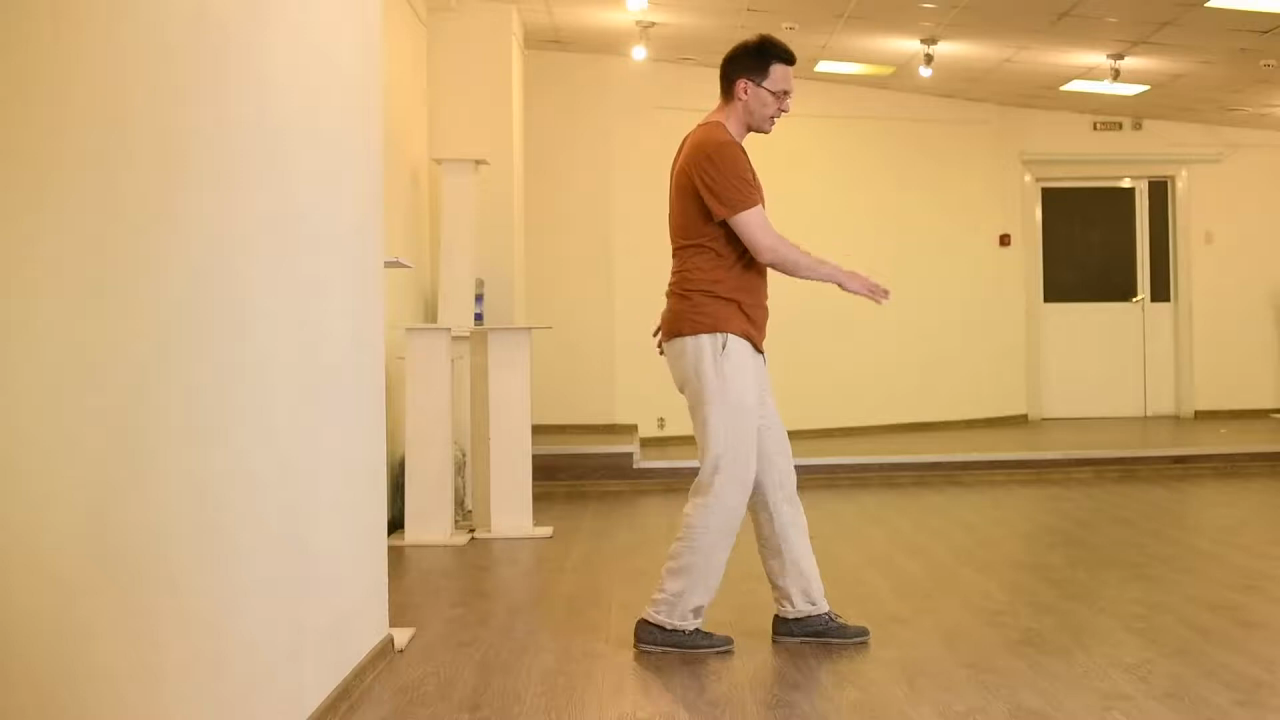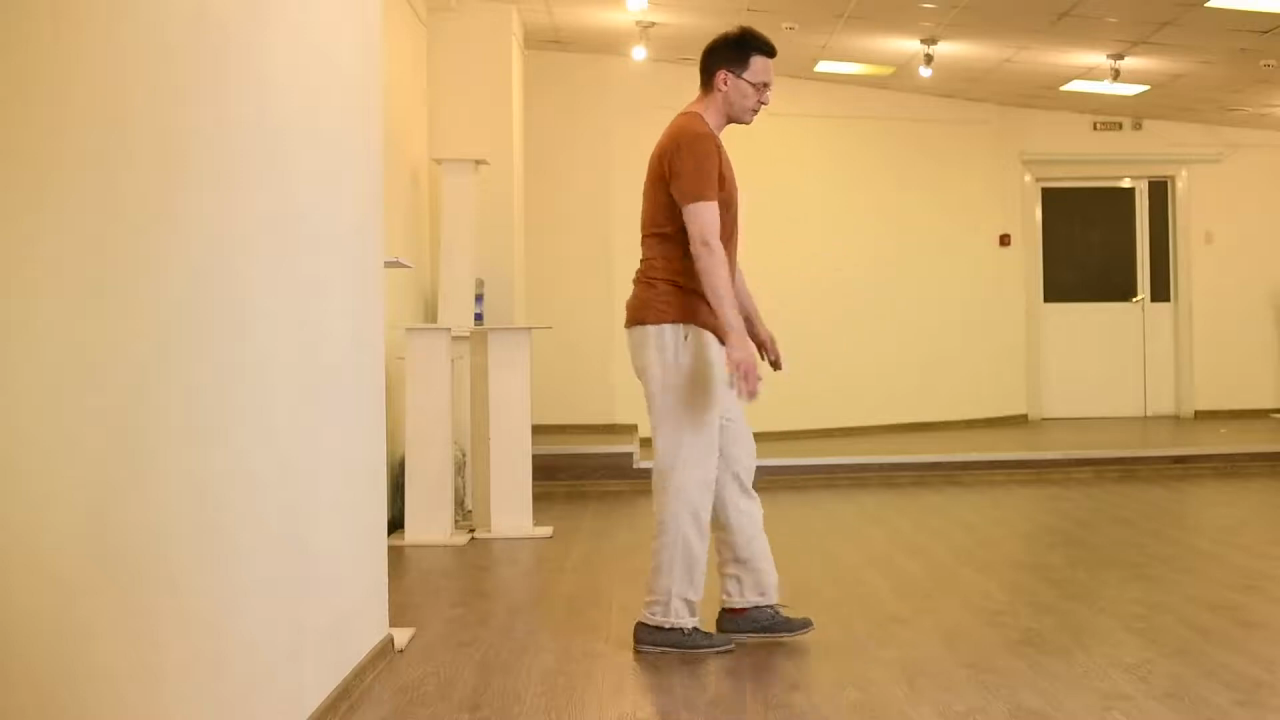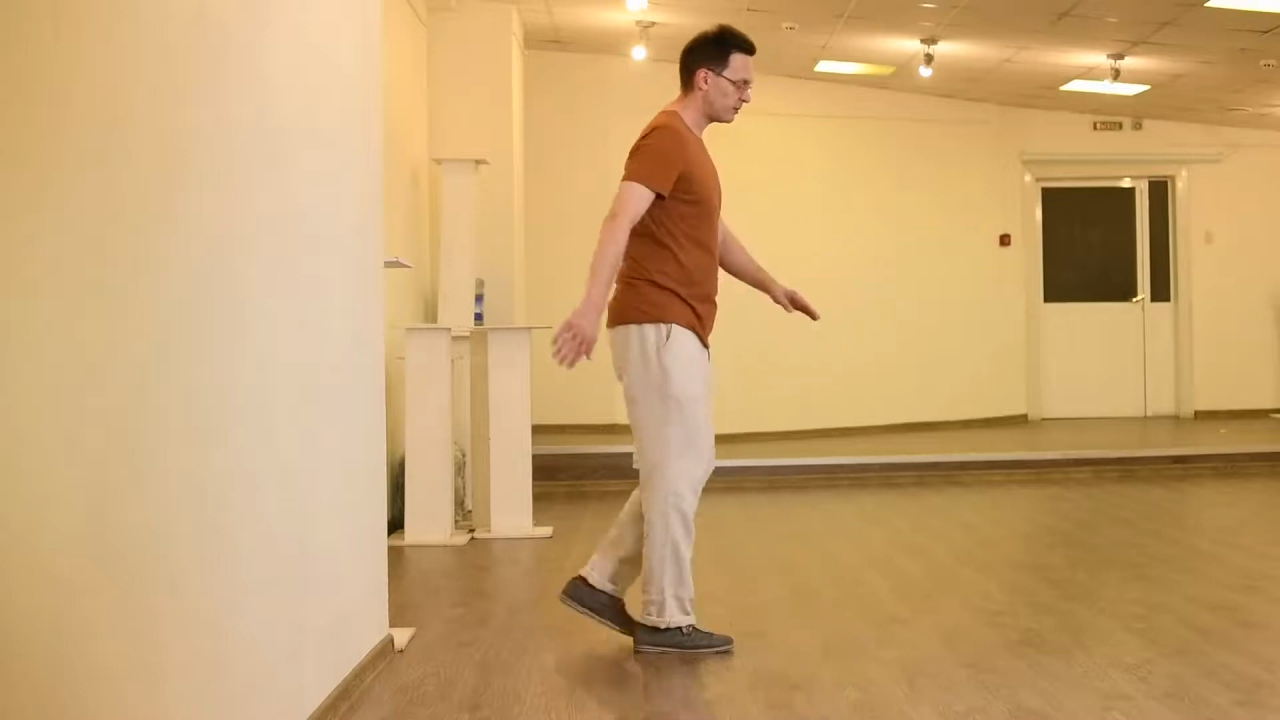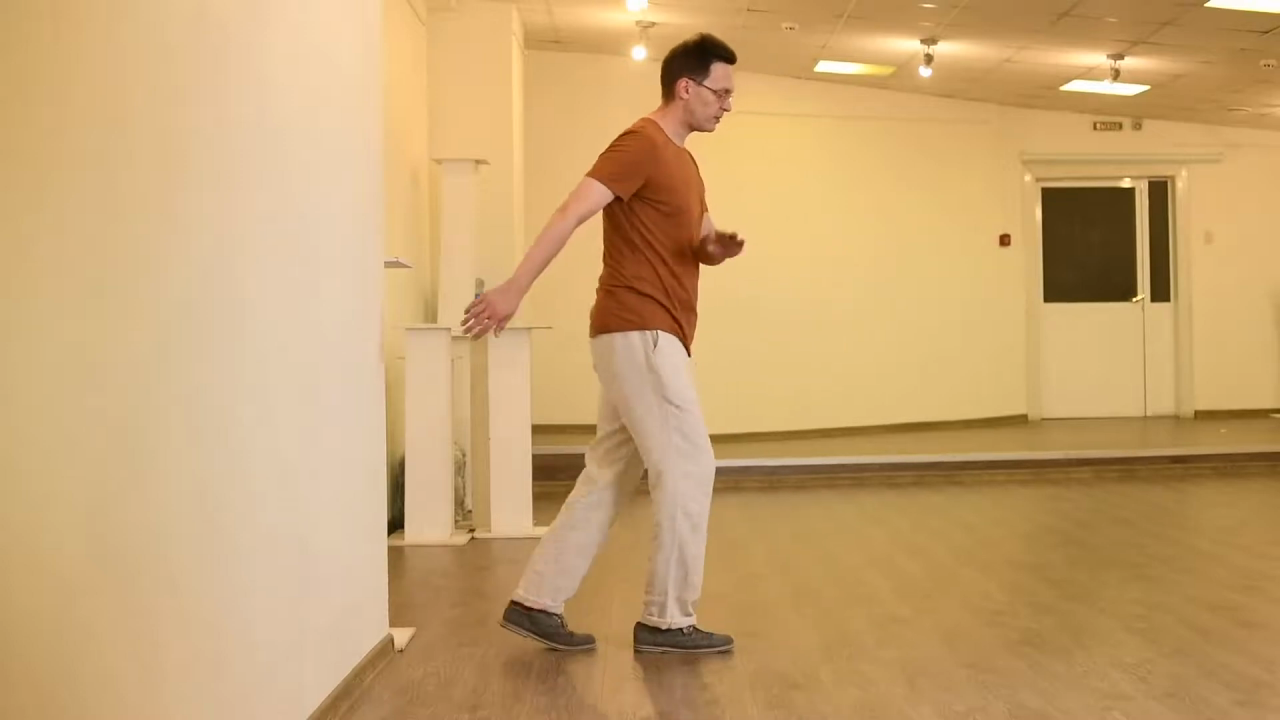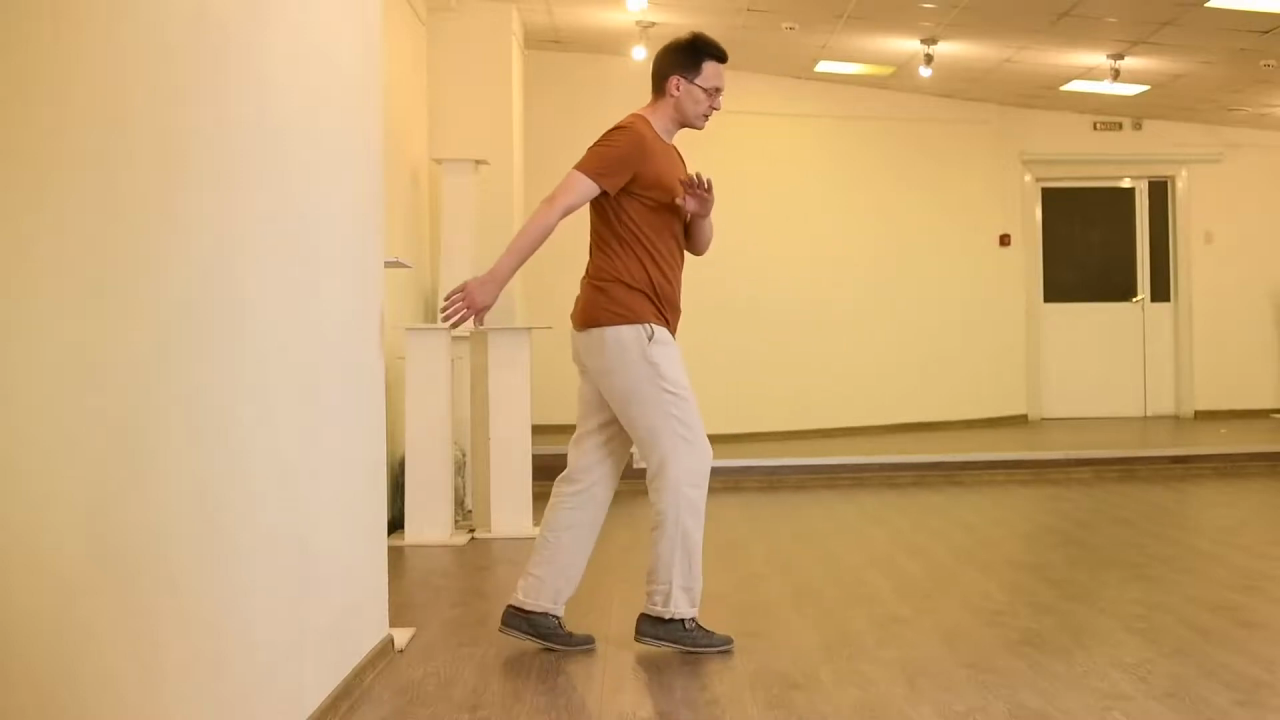
dt=0.2s
person 1, frame 1
left shoulder: (710, 145)
right shoulder: (718, 149)
right elbow: (765, 247)
left wrist: (678, 305)
right wrist: (842, 276)
left hip: (723, 338)
right hip: (713, 337)
left knee: (774, 474)
right knee: (728, 476)
left ankle: (803, 610)
right ankle: (669, 619)
person 1, frame 2
left shoulder: (698, 139)
right shoulder: (694, 140)
left elbow: (720, 247)
right elbow: (706, 245)
left wrist: (753, 323)
right wrist: (735, 334)
left hip: (693, 332)
right hip: (676, 330)
left knee: (733, 464)
right knee: (692, 473)
left ankle: (747, 602)
right ankle: (666, 620)
person 1, frame 3
left shoulder: (690, 145)
right shoulder: (666, 137)
left elbow: (716, 237)
right elbow: (619, 221)
left wrist: (772, 286)
right wrist: (592, 302)
left hip: (676, 330)
right hip: (661, 328)
left knee: (689, 463)
right knee: (675, 471)
left ankle: (600, 581)
right ankle: (665, 619)
person 1, frame 4
left shoulder: (682, 160)
right shoulder: (641, 144)
left elbow: (699, 244)
right elbow: (570, 214)
left wrist: (719, 244)
right wrist: (513, 288)
left hip: (649, 338)
right hip: (642, 337)
left knee: (610, 474)
right knee: (689, 469)
left ankle: (535, 603)
right ankle: (668, 620)
person 1, frame 5
left shoulder: (668, 154)
right shoulder: (630, 139)
left elbow: (697, 245)
right elbow: (556, 206)
left wrist: (700, 211)
right wrist: (494, 279)
left hip: (620, 332)
right hip: (626, 329)
left knee: (590, 473)
right knee: (685, 459)
left ankle: (534, 606)
right ankle: (670, 611)
